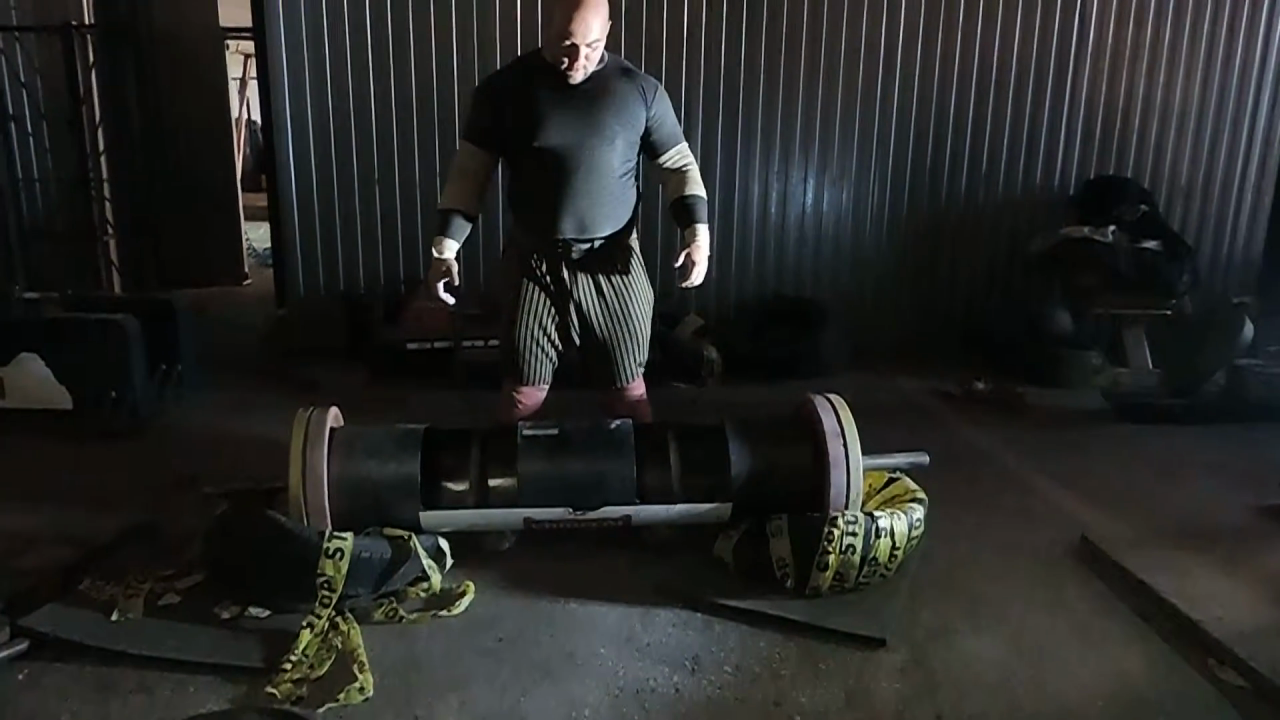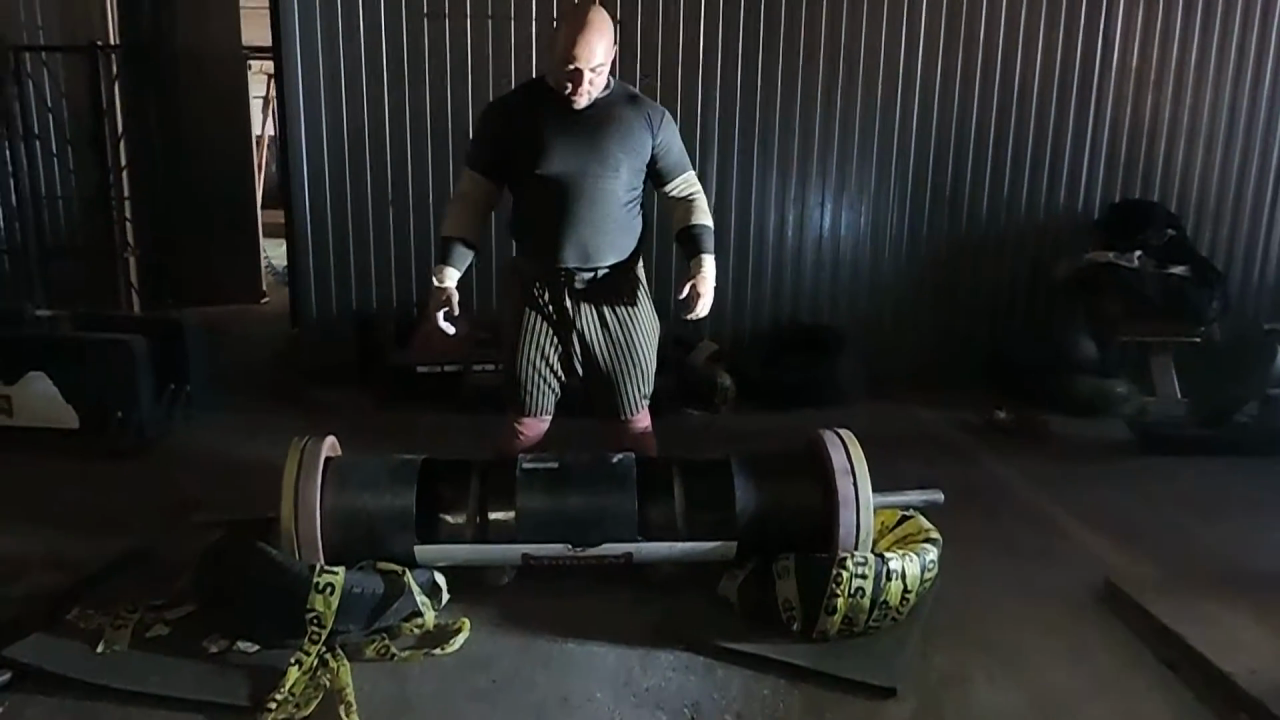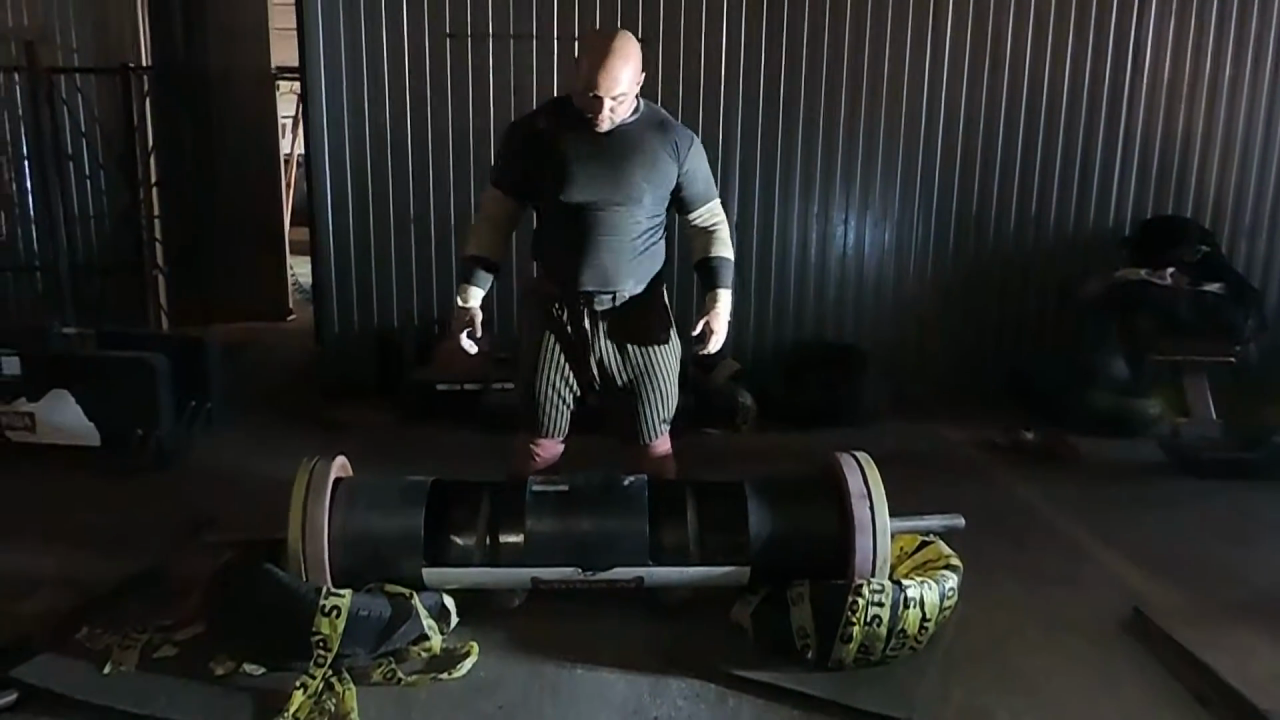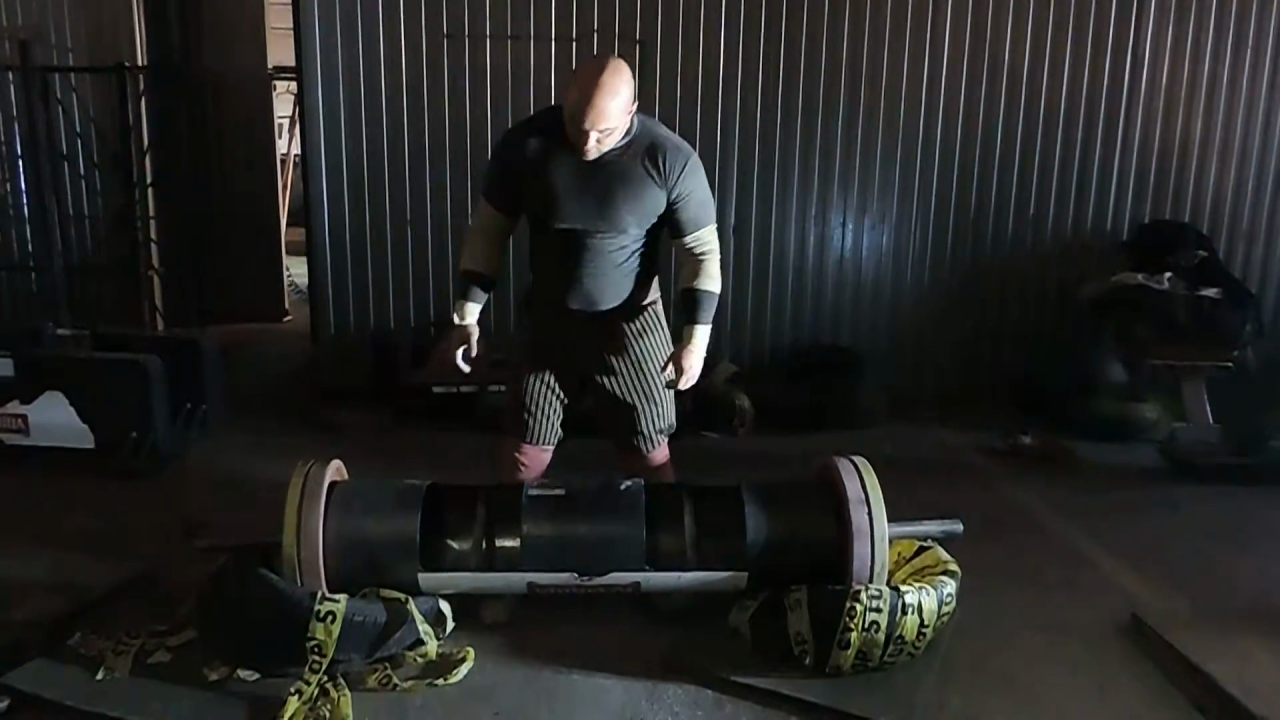
dt=0.4s
person 1, frame 1
left shoulder: (640, 89)
right shoulder: (505, 87)
left elbow: (678, 164)
right elbow: (469, 170)
left wrist: (697, 232)
right wrist: (445, 246)
left hip: (613, 262)
right hip: (533, 261)
left knee: (629, 385)
right knee: (524, 390)
person 1, frame 2
left shoulder: (646, 117)
right shoulder: (508, 114)
left elbow: (685, 193)
right elbow: (472, 199)
left wrist: (703, 263)
right wrist: (447, 276)
left hip: (617, 292)
right hip: (536, 291)
left knee: (634, 418)
right knee: (526, 421)
person 1, frame 3
left shoulder: (675, 140)
right shoulder: (534, 132)
left elbow: (709, 223)
right elbow: (496, 217)
left wrist: (719, 298)
right wrist: (470, 295)
left hip: (639, 315)
right hip: (554, 312)
left knee: (653, 444)
right knee: (541, 444)
person 1, frame 4
left shoulder: (671, 158)
right shoulder: (527, 144)
left elbow: (702, 251)
right elbow: (491, 229)
left wrist: (696, 338)
right wrist: (467, 313)
left hip: (632, 327)
right hip: (546, 324)
left knee: (650, 454)
right knee: (526, 454)
